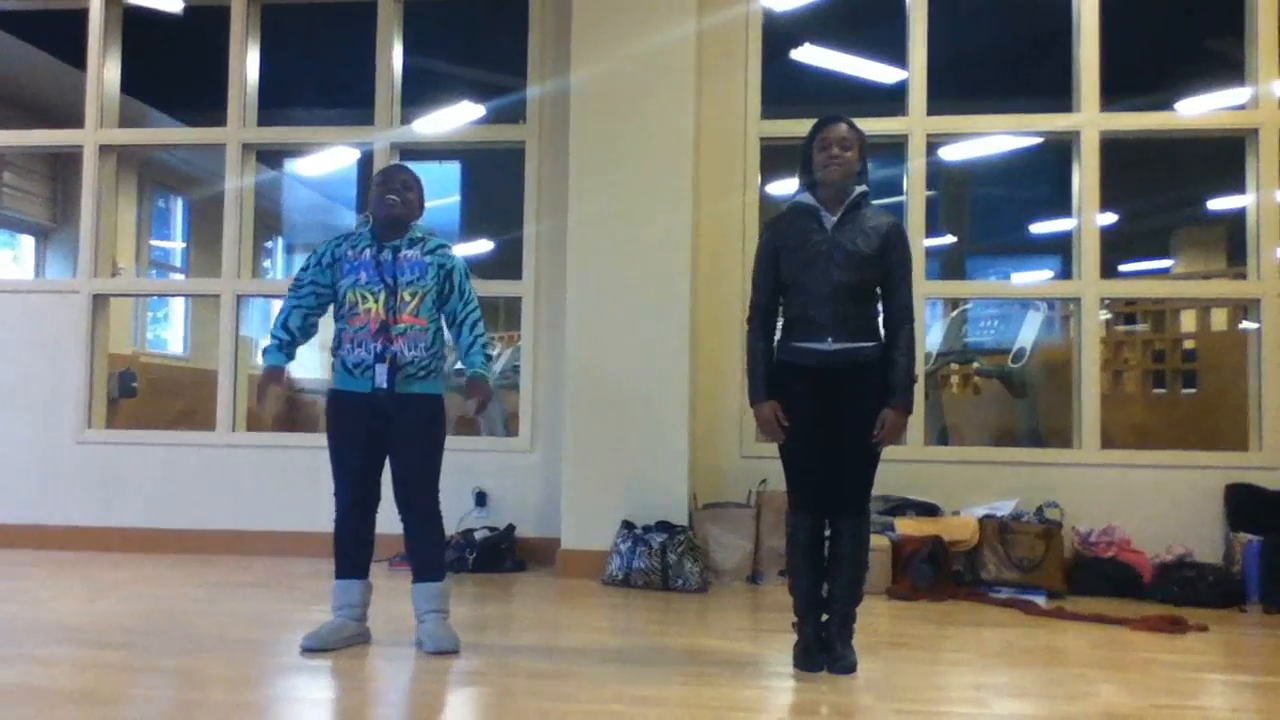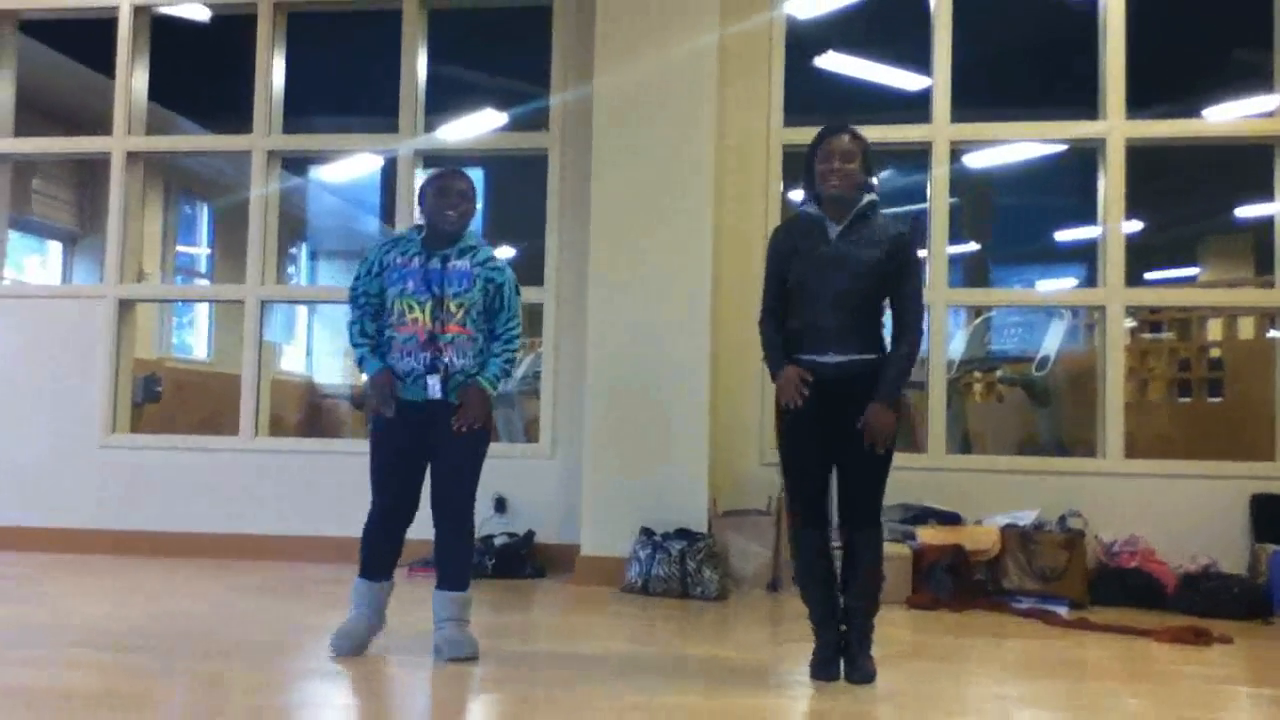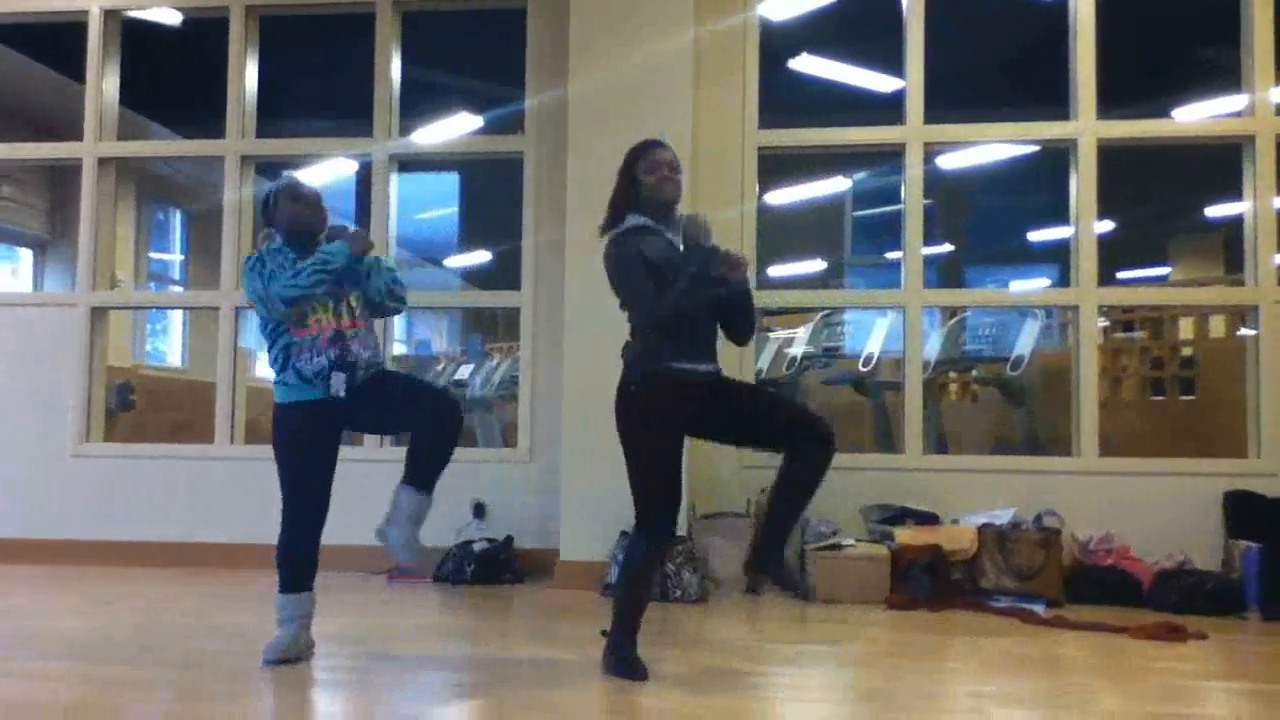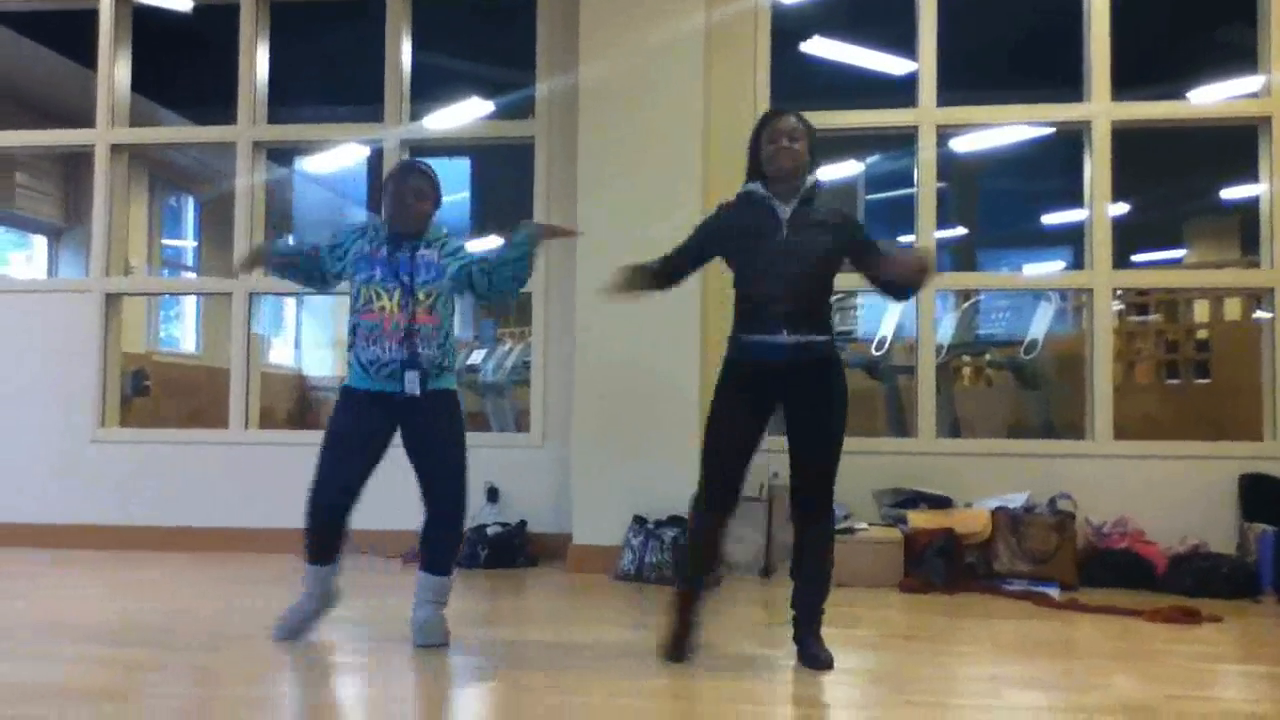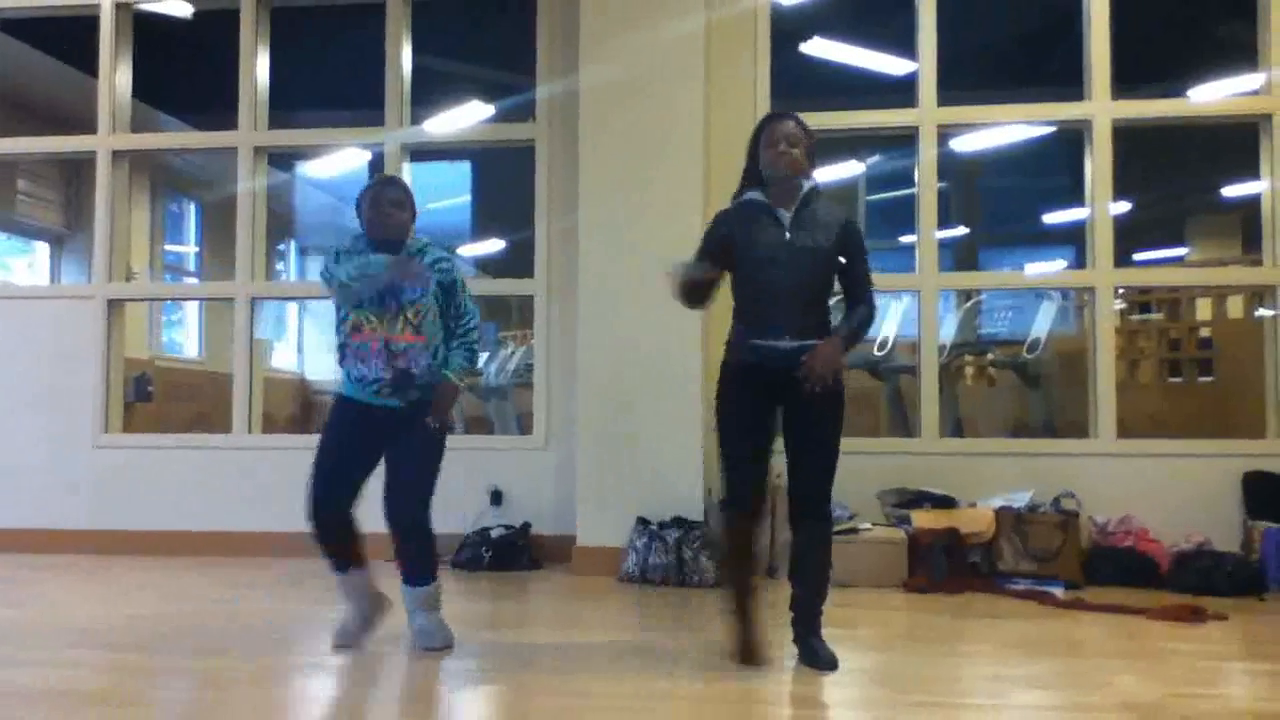
dt=1s
person 1, frame 1
left shoulder: (884, 229)
right shoulder: (782, 228)
left elbow: (900, 319)
right elbow: (761, 316)
left wrist: (900, 399)
right wrist: (760, 393)
left hip: (861, 378)
right hip: (797, 377)
left knee: (851, 506)
right knee: (805, 505)
left ankle: (841, 633)
right ankle: (807, 630)
person 1, frame 2
left shoulder: (891, 238)
right shoulder: (789, 236)
left elbow: (908, 327)
right elbow: (773, 318)
left wrist: (888, 398)
right wrist: (780, 368)
left hip: (865, 388)
right hip: (805, 388)
left knee: (861, 518)
right knee: (806, 517)
left ankle: (857, 642)
right ankle: (827, 635)
person 1, frame 3
left shoulder: (702, 244)
right shoulder: (626, 247)
left elbow: (742, 332)
right elbow: (653, 315)
left wrist: (737, 278)
right wrist: (703, 267)
left hip: (707, 386)
right hip: (651, 391)
left knee: (813, 435)
right knee: (657, 520)
left ankle: (767, 554)
right ankle: (620, 643)
person 1, frame 4
left shoulder: (835, 220)
right shoulder: (733, 216)
left elbow: (895, 284)
right elbow: (672, 267)
left wrist: (915, 267)
right wrist: (639, 274)
left hip: (815, 370)
right hip: (748, 367)
left knee: (814, 502)
right knee: (717, 494)
left ankle: (807, 629)
right ankle: (684, 617)
person 1, frame 5
left shoulder: (835, 223)
right shoulder: (732, 221)
left elbow: (864, 303)
right elbow: (696, 297)
left wrist: (840, 340)
right wrist: (691, 279)
left hip: (812, 369)
right hip: (747, 370)
left knee: (811, 504)
right knee: (742, 497)
left ankle: (808, 630)
right ankle: (744, 622)
person 2, frame 1
left shoulder: (440, 258)
right shoulder: (337, 252)
left elbow: (466, 317)
right elbow: (301, 304)
left wrist: (477, 370)
right wrist: (276, 357)
left hip: (418, 398)
right hip: (352, 397)
left knee: (420, 504)
right knee: (353, 504)
left ankle: (433, 616)
right ankle: (349, 616)
person 2, frame 2
left shoulder: (491, 268)
right shoulder: (387, 256)
left elbow: (507, 335)
right elbow: (362, 315)
left wrist: (485, 384)
right wrist: (375, 369)
left hip: (462, 405)
right hip: (400, 402)
left knee: (454, 511)
right knee: (390, 506)
left ankle: (451, 621)
right ankle: (367, 608)
person 2, frame 3
left shoulder: (348, 253)
right shoulder: (263, 264)
left elbow: (394, 298)
right elbow: (286, 294)
left wrist: (360, 256)
right wrist: (341, 253)
left hip: (366, 384)
right hip: (302, 401)
left knee: (442, 413)
right knee: (302, 512)
left ankle: (401, 523)
right ankle: (294, 627)
person 2, frame 4
left shoulder: (453, 255)
right shoulder: (357, 243)
left elbow: (504, 277)
right elbow: (314, 264)
left wrist: (526, 239)
right wrist: (274, 254)
left hip: (433, 396)
right hip: (367, 392)
left knee: (446, 500)
right knee: (331, 492)
left ankle: (429, 607)
right ankle: (316, 589)
person 2, frame 5
left shoulder: (437, 264)
right shoulder: (348, 257)
left elbow: (466, 328)
right elbow: (348, 284)
left wrist: (454, 378)
right wrist: (389, 267)
left hip: (420, 405)
right hip: (358, 404)
left knee: (406, 509)
right knee: (325, 504)
left ankle: (424, 611)
right ankle: (362, 600)
